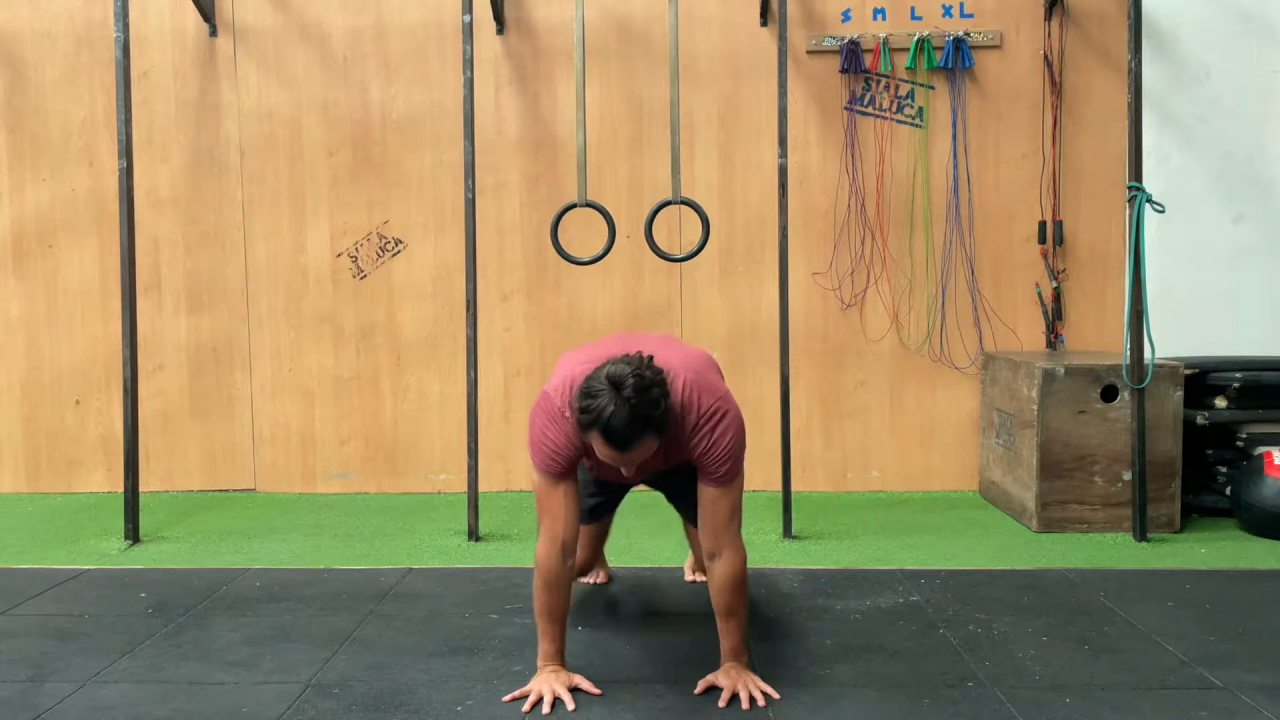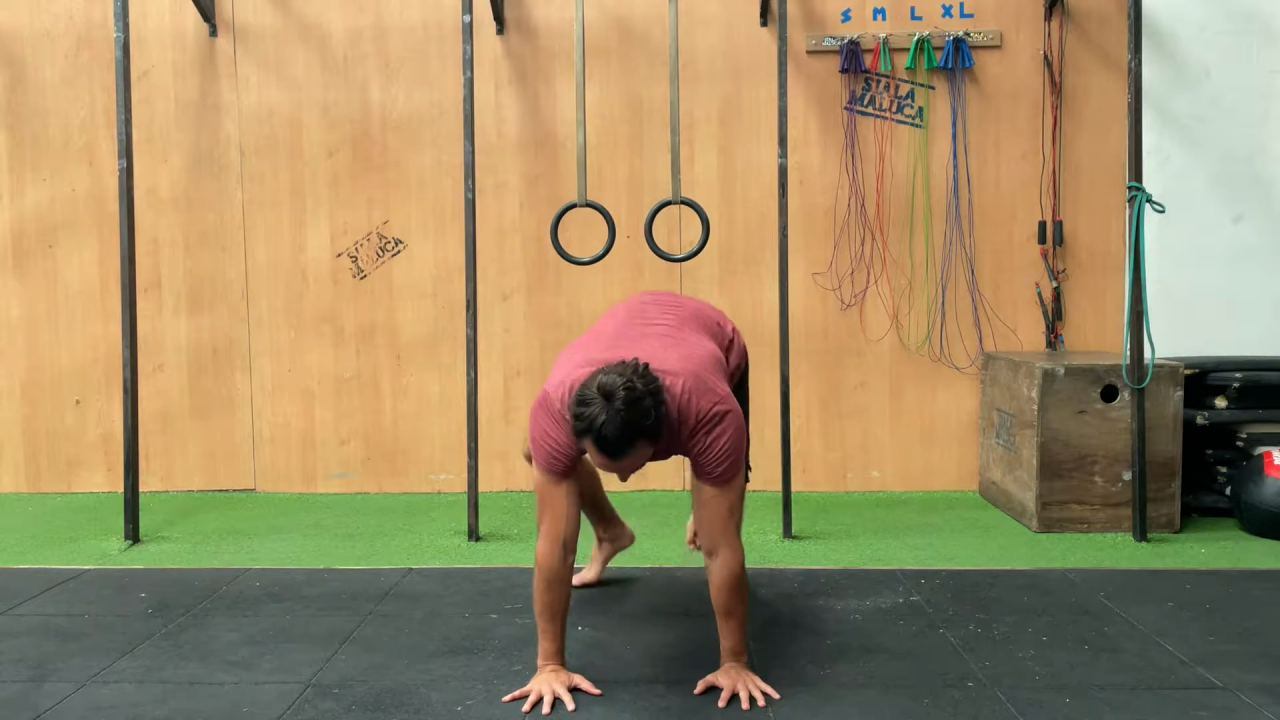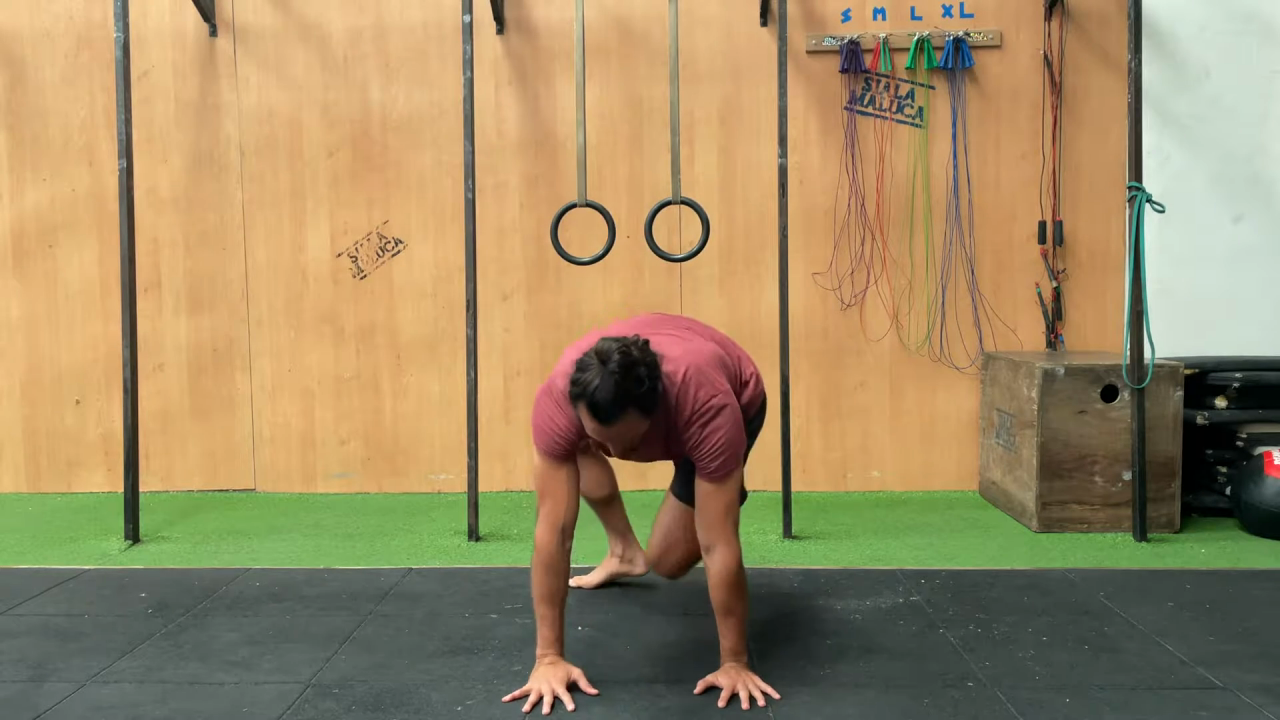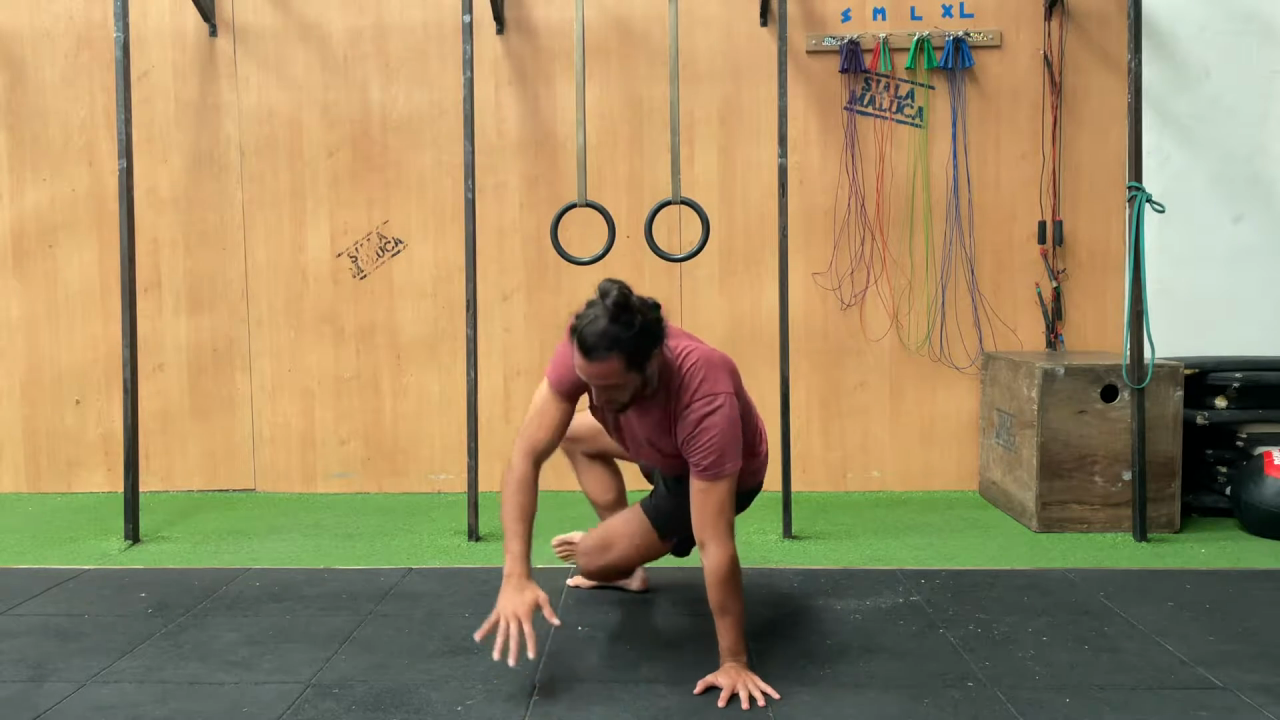
dt=0.2s
person 1, frame 1
left shoulder: (710, 411)
right shoulder: (556, 408)
left elbow: (724, 552)
right elbow: (554, 547)
left wrist: (734, 665)
right wrist: (550, 666)
right knee: (575, 562)
left ankle: (699, 548)
right ankle: (596, 554)
person 1, frame 2
left shoulder: (711, 411)
right shoulder: (556, 407)
left elbow: (722, 549)
right elbow: (554, 543)
left wrist: (734, 663)
right wrist: (550, 664)
left knee: (709, 537)
right knee: (538, 454)
left ankle: (707, 514)
right ankle: (610, 535)
person 1, frame 3
left shoulder: (709, 408)
right shoulder: (561, 397)
left elbow: (718, 547)
right elbow: (553, 528)
left wrist: (734, 663)
right wrist: (548, 654)
left hip: (736, 397)
left knee: (664, 561)
right ankle: (623, 552)
person 1, frame 4
left shoulder: (706, 403)
right shoulder: (584, 352)
left elbow: (715, 548)
right elbow: (526, 455)
left wrist: (734, 664)
right wrist: (516, 579)
left hip: (716, 480)
left knee: (593, 559)
left ankle: (626, 558)
right ankle: (632, 558)
